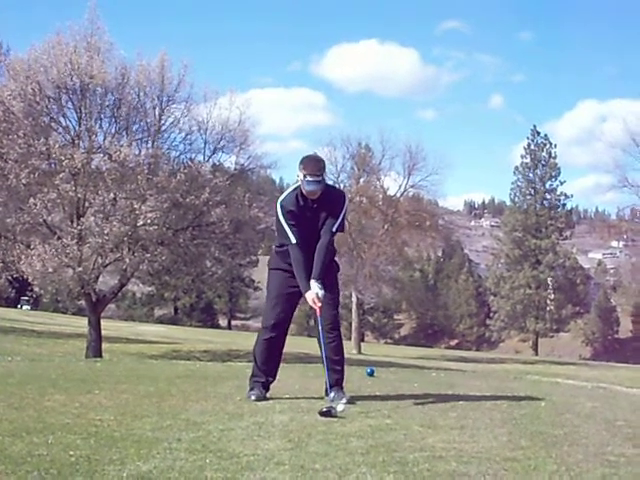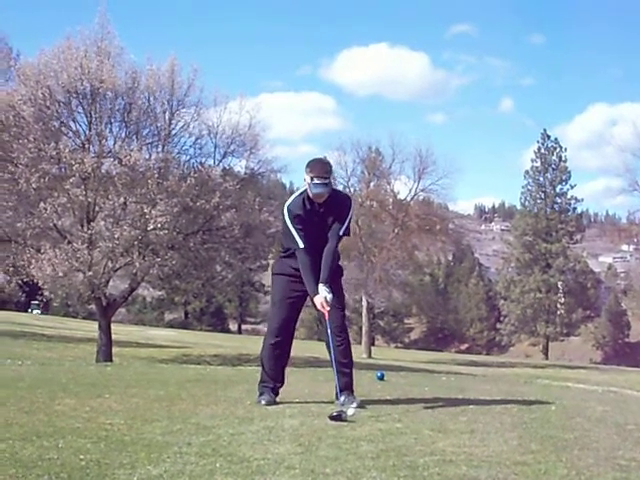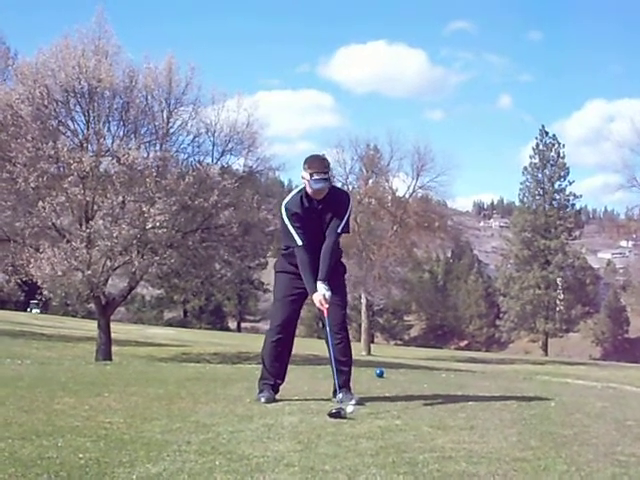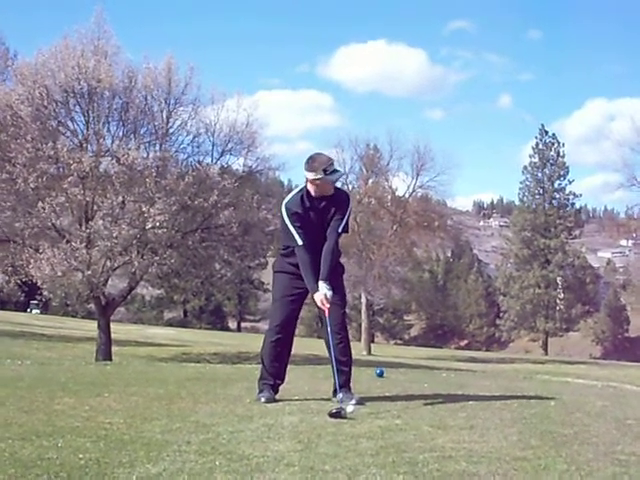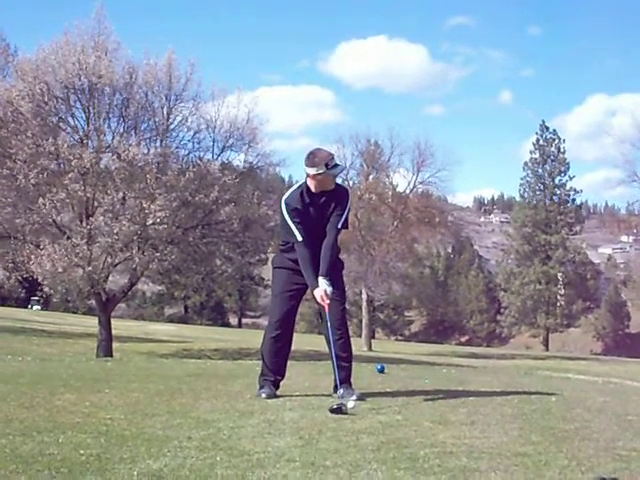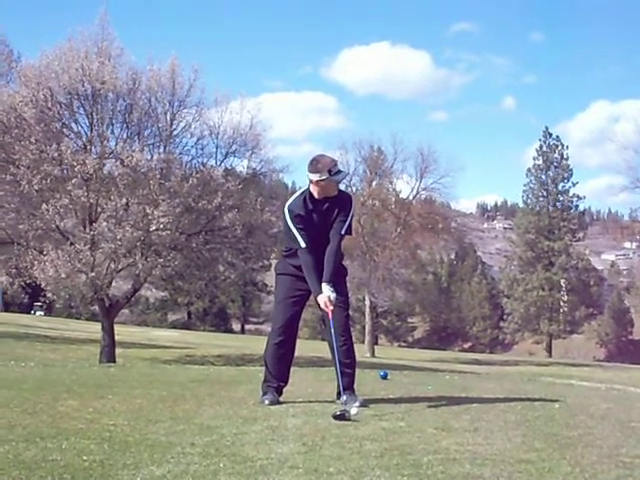
dt=0.3s
person 1, frame 1
left shoulder: (337, 198)
right shoulder: (286, 202)
left elbow: (326, 240)
right elbow: (296, 247)
left wrist: (316, 280)
right wrist: (306, 287)
left hip: (322, 266)
right hip: (286, 265)
left knee: (330, 324)
right knee: (273, 322)
left ankle: (335, 387)
right ankle: (259, 383)
person 1, frame 2
left shoulder: (342, 202)
right shoulder: (293, 207)
left elbow: (332, 244)
right elbow: (302, 251)
left wrist: (324, 285)
right wrist: (313, 292)
left hip: (328, 270)
right hip: (291, 270)
left knee: (338, 327)
right knee: (278, 327)
left ankle: (345, 391)
right ankle: (268, 388)
person 1, frame 3
left shoulder: (341, 199)
right shoulder: (291, 204)
left elbow: (331, 241)
right elbow: (301, 249)
left wrist: (322, 282)
right wrist: (312, 289)
left hip: (329, 269)
right hip: (293, 268)
left knee: (338, 325)
right knee: (280, 324)
left ankle: (343, 388)
right ankle: (268, 385)
person 1, frame 4
left shoulder: (341, 199)
right shoulder: (292, 204)
left elbow: (332, 241)
right elbow: (301, 248)
left wrist: (324, 282)
right wrist: (313, 289)
left hip: (328, 268)
right hip: (292, 267)
left knee: (337, 325)
right knee: (280, 324)
left ankle: (343, 388)
right ankle: (268, 385)
person 1, frame 5
left shoulder: (340, 194)
right shoulder: (291, 200)
left elbow: (331, 237)
right elbow: (301, 245)
left wrist: (323, 278)
right wrist: (313, 285)
left hip: (327, 264)
right hip: (290, 263)
left knee: (337, 320)
right knee: (279, 320)
left ankle: (343, 384)
right ankle: (268, 381)
person 1, frame 6
left shoulder: (344, 201)
right shoulder: (294, 206)
left elbow: (334, 243)
right elbow: (304, 251)
left wrist: (327, 284)
right wrist: (317, 291)
left hip: (331, 270)
right hip: (295, 269)
left knee: (341, 327)
right knee: (282, 326)
left ankle: (347, 390)
right ankle: (272, 388)
